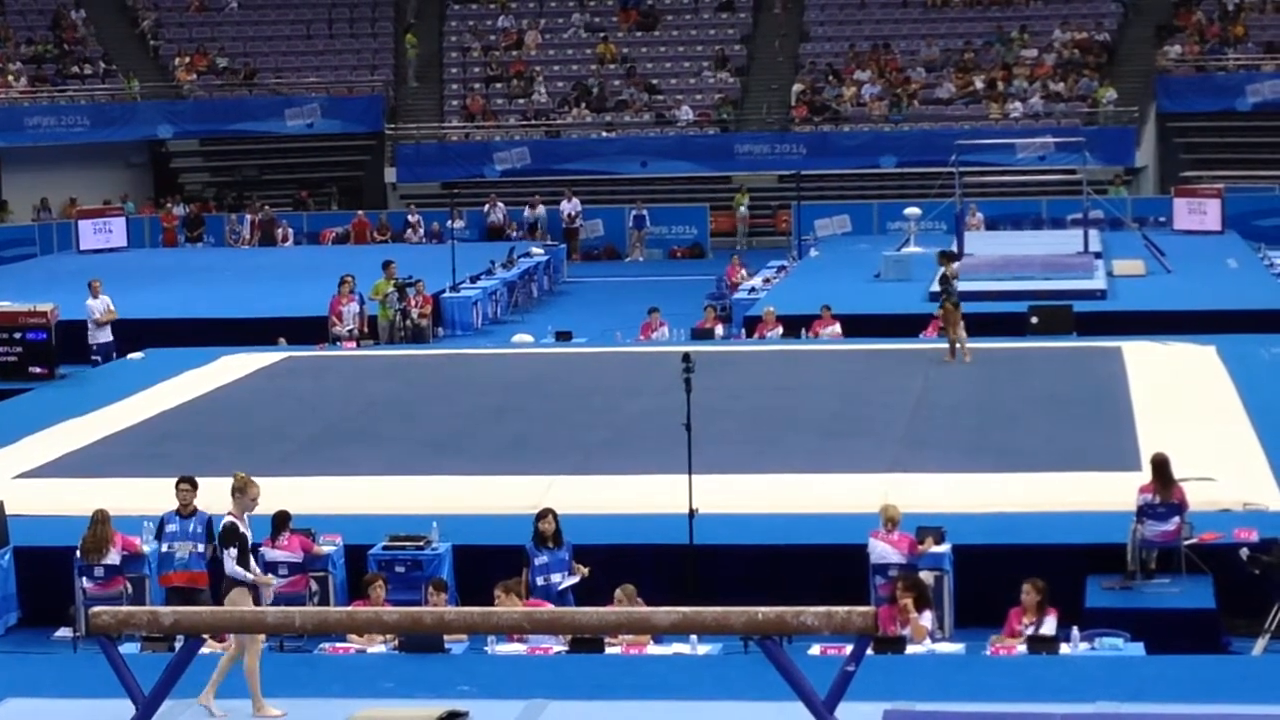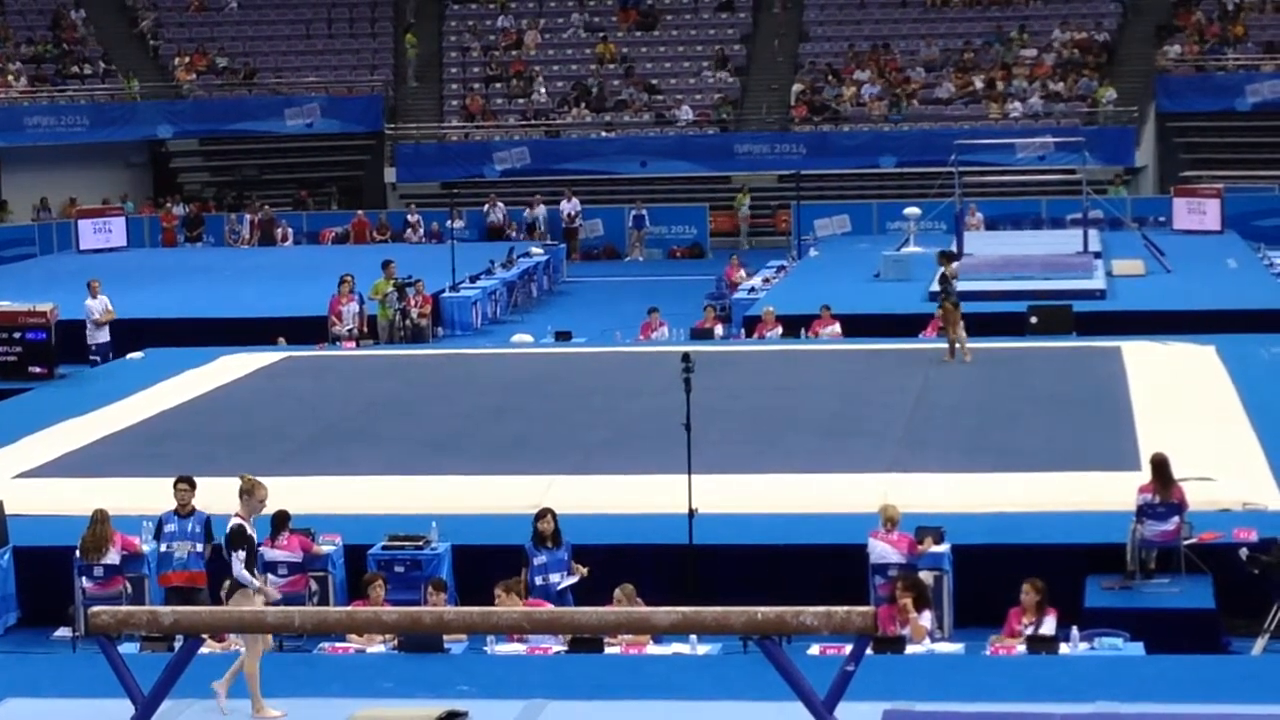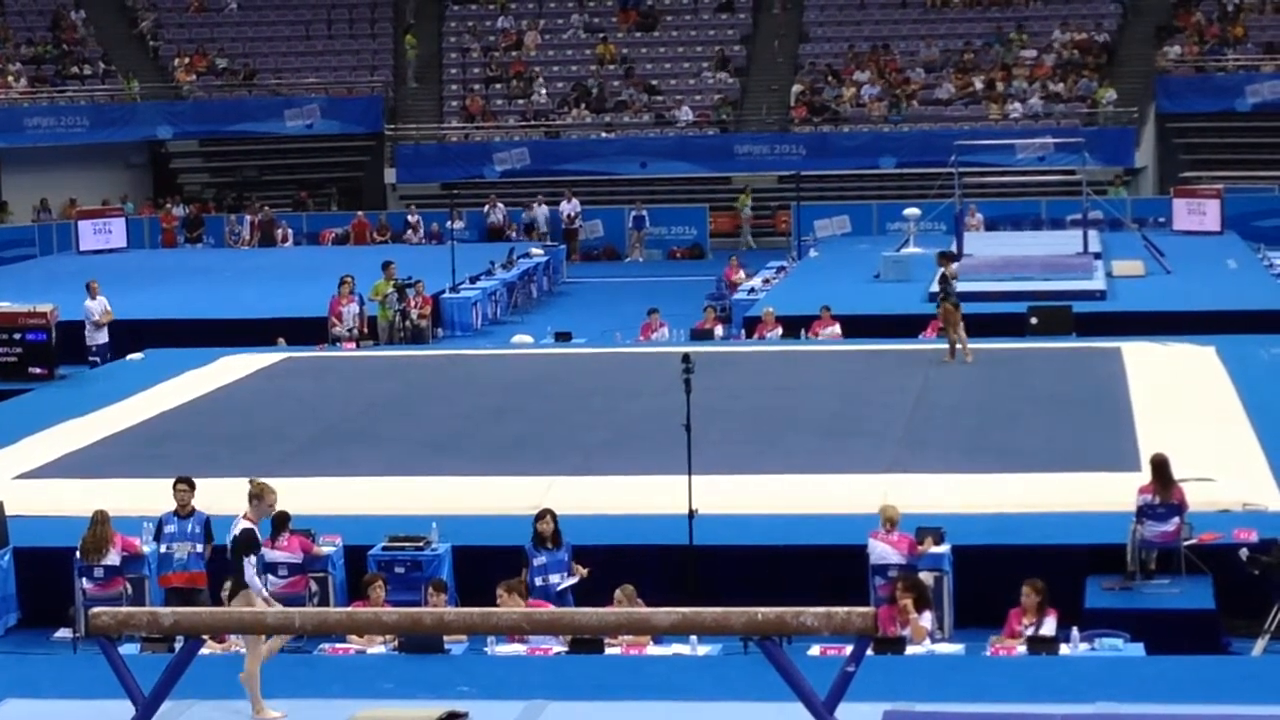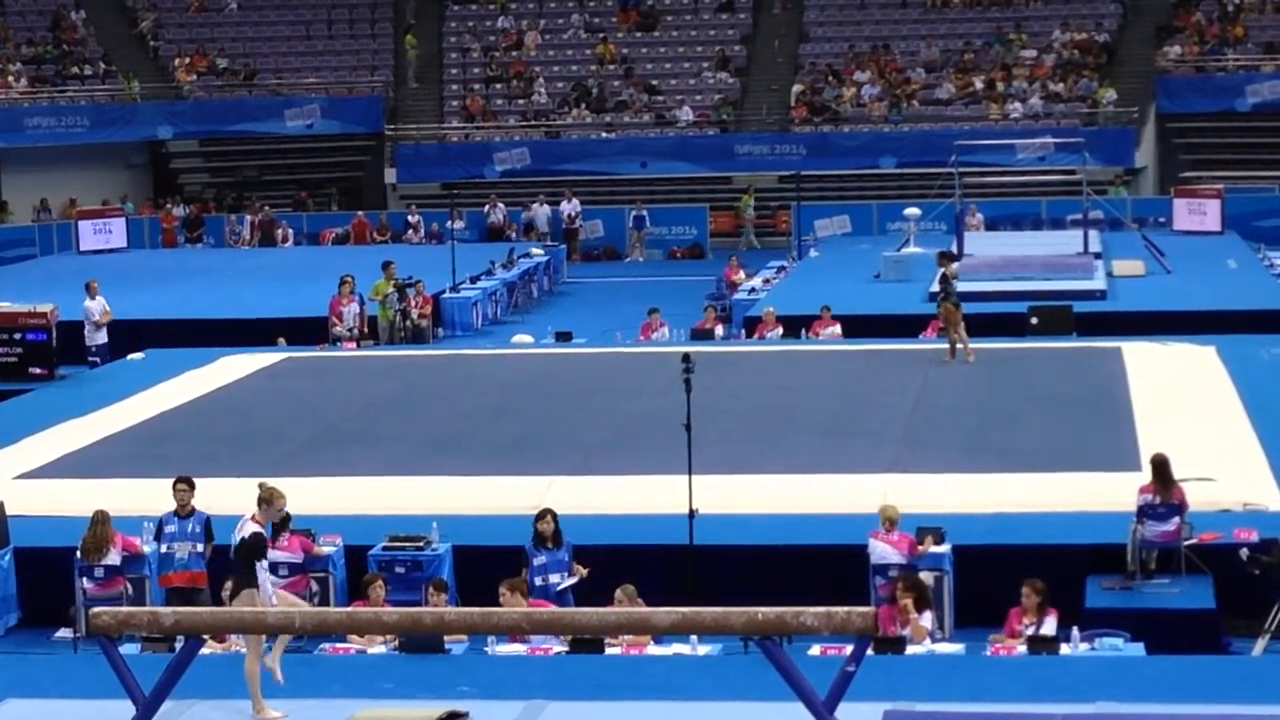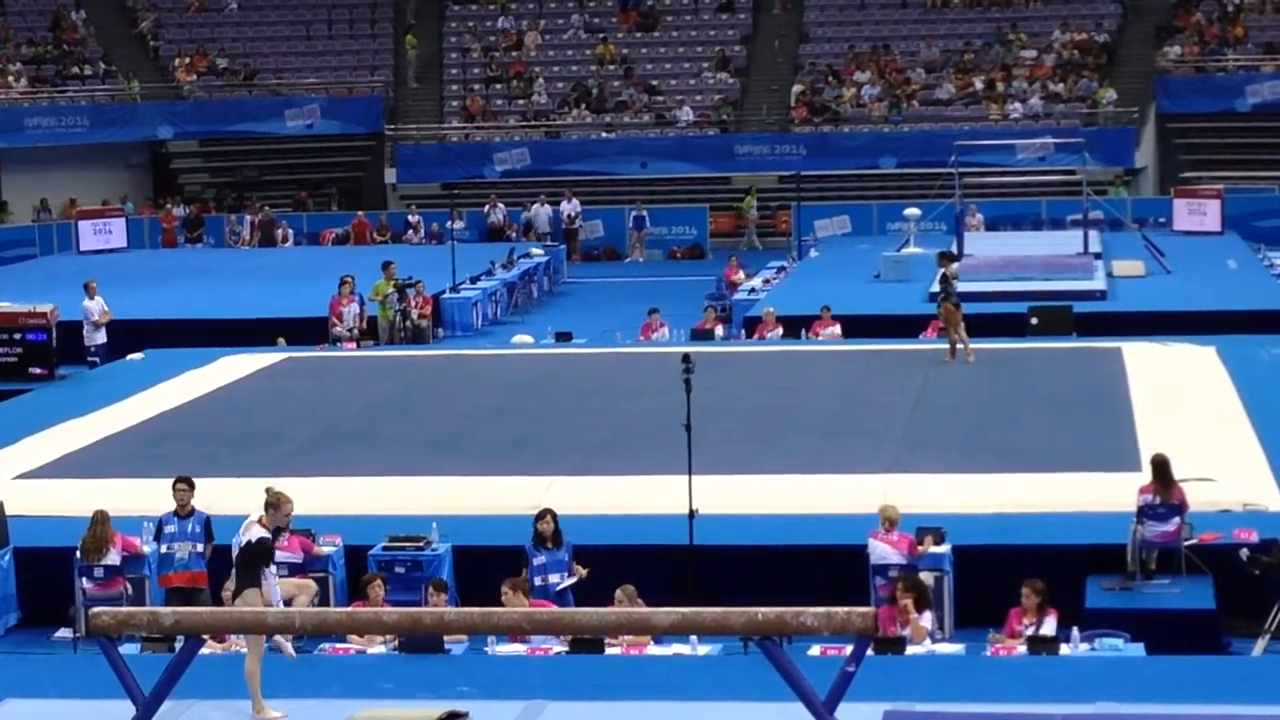
dt=0.1s
person 1, frame 1
left shoulder: (243, 520)
right shoulder: (230, 527)
right elbow: (230, 568)
left wrist: (260, 577)
right wrist: (258, 579)
left hip: (243, 589)
right hip: (236, 592)
left knee: (239, 648)
right knee: (253, 649)
left ankle: (208, 694)
person 1, frame 2
left shoulder: (247, 522)
right shoulder: (238, 529)
right elbow: (238, 571)
left wrist: (261, 587)
right wrist: (262, 588)
left hip: (247, 591)
right hip: (240, 594)
left knee: (265, 643)
right knee: (255, 649)
left ankle: (223, 685)
person 1, frame 3
left shoulder: (244, 520)
right shoulder: (248, 534)
right elbow: (250, 575)
right wrist: (267, 600)
left hip: (248, 590)
right hip: (243, 594)
right knee: (255, 649)
left ankle: (248, 673)
person 1, frame 4
left shoulder: (248, 520)
right shoulder: (257, 537)
left elbow: (241, 557)
right elbow: (263, 579)
right wrist: (274, 607)
left hip: (251, 588)
right hip: (245, 592)
left knee: (303, 610)
right knee: (255, 650)
left ankle: (273, 657)
person 1, frame 5
left shoulder: (253, 520)
right shoulder: (264, 542)
left elbow: (236, 546)
right elbow: (270, 581)
left wrist: (238, 571)
left hip: (254, 584)
right hip: (249, 592)
right knee: (256, 651)
left ankle: (283, 635)
